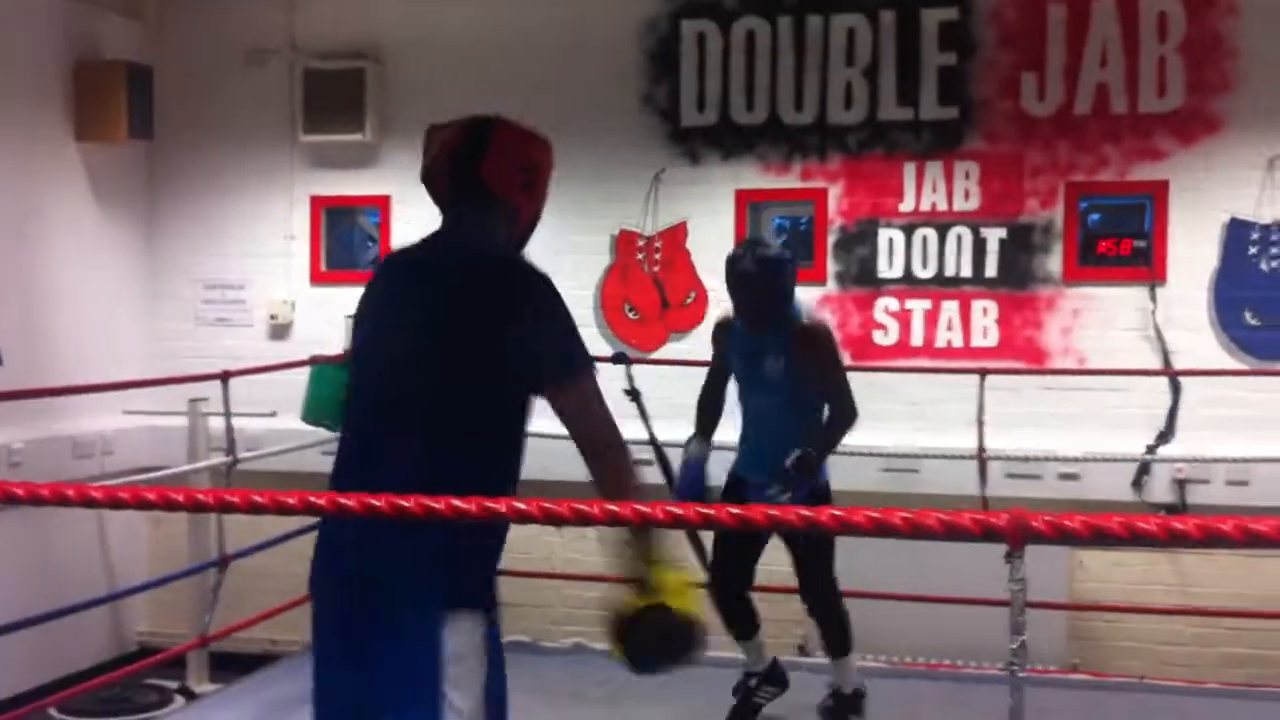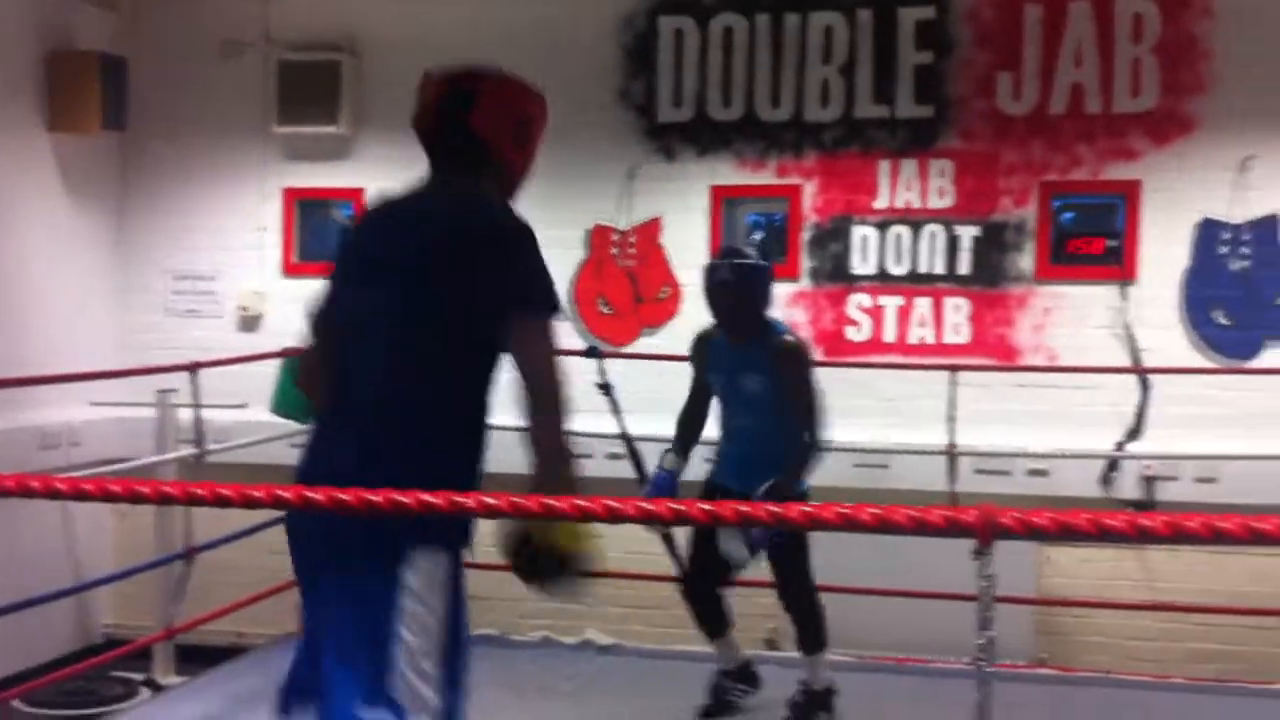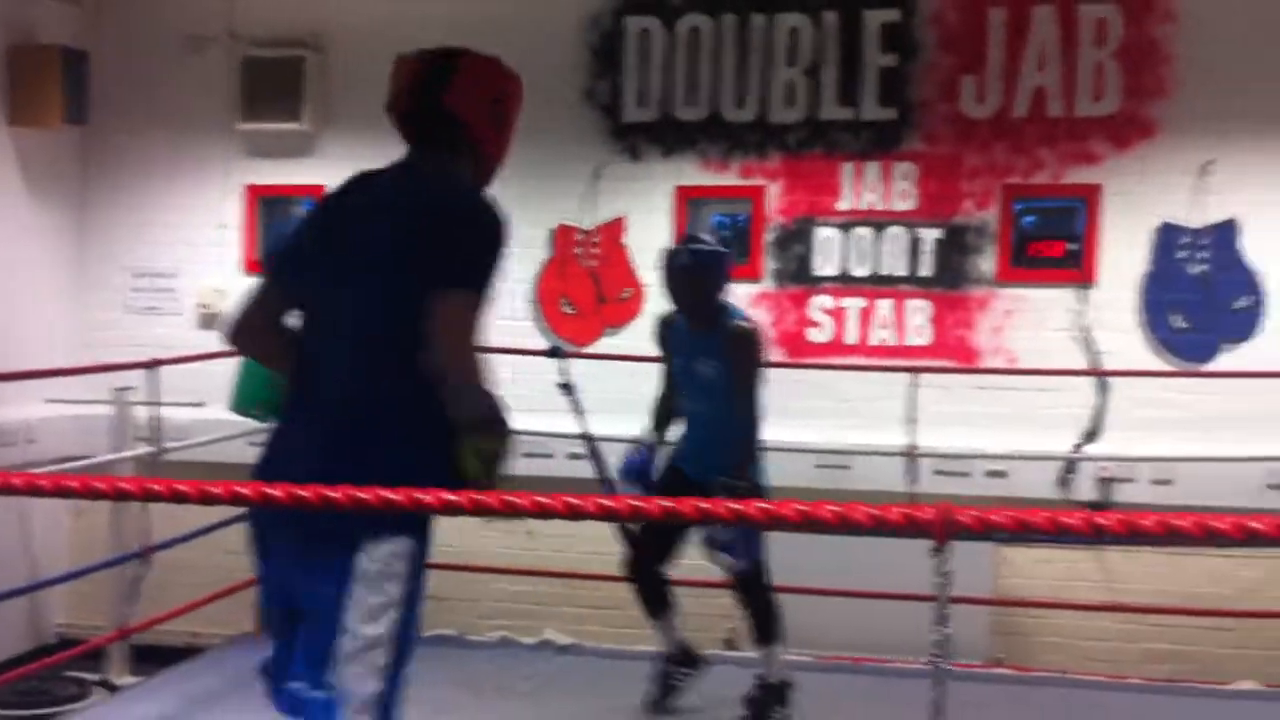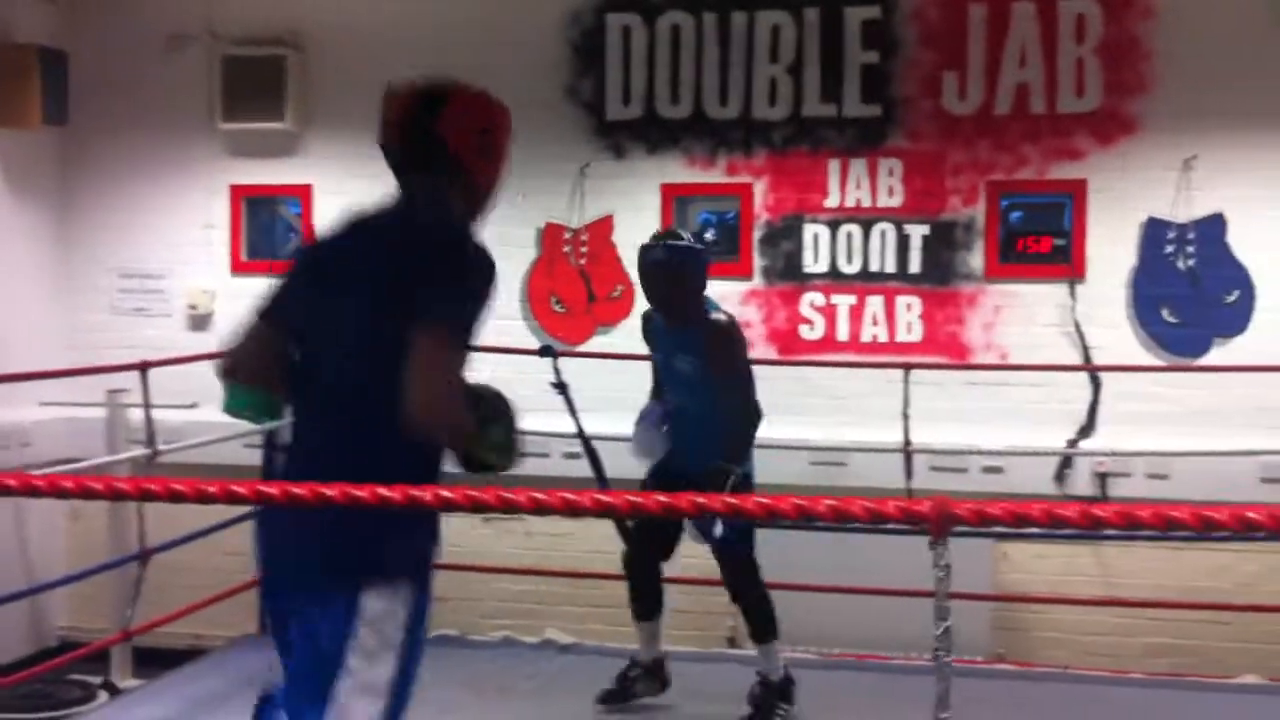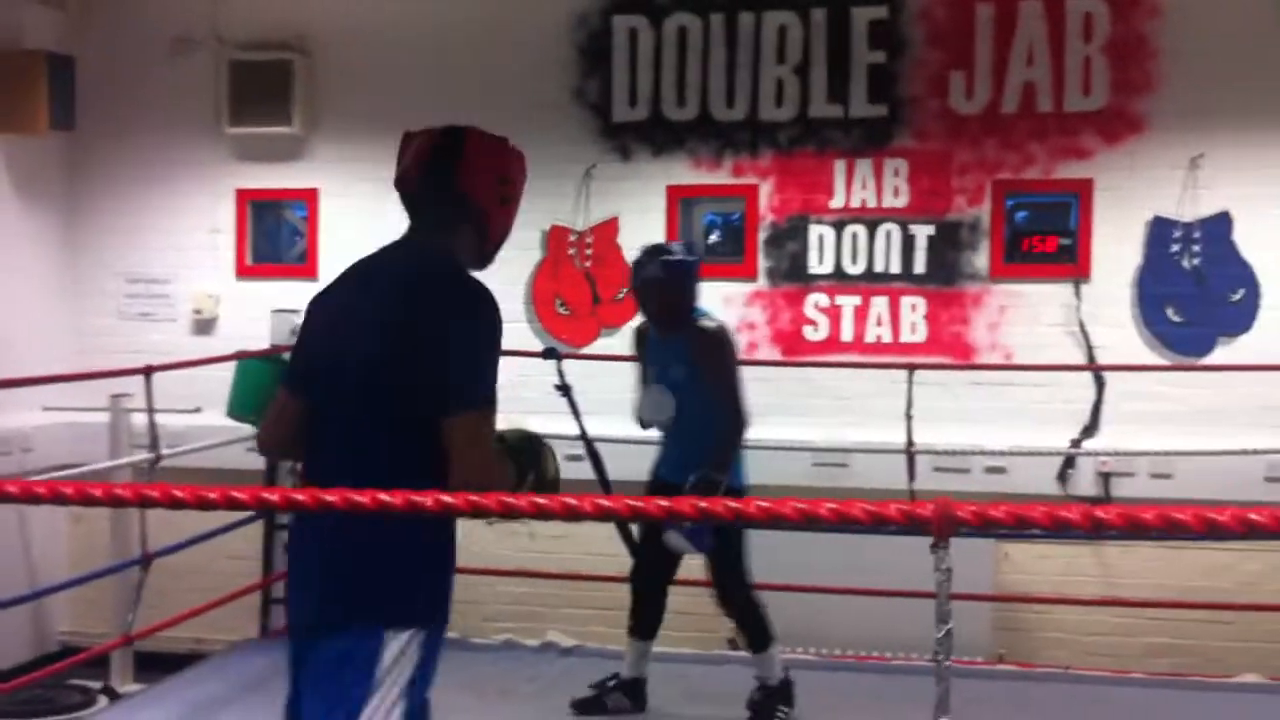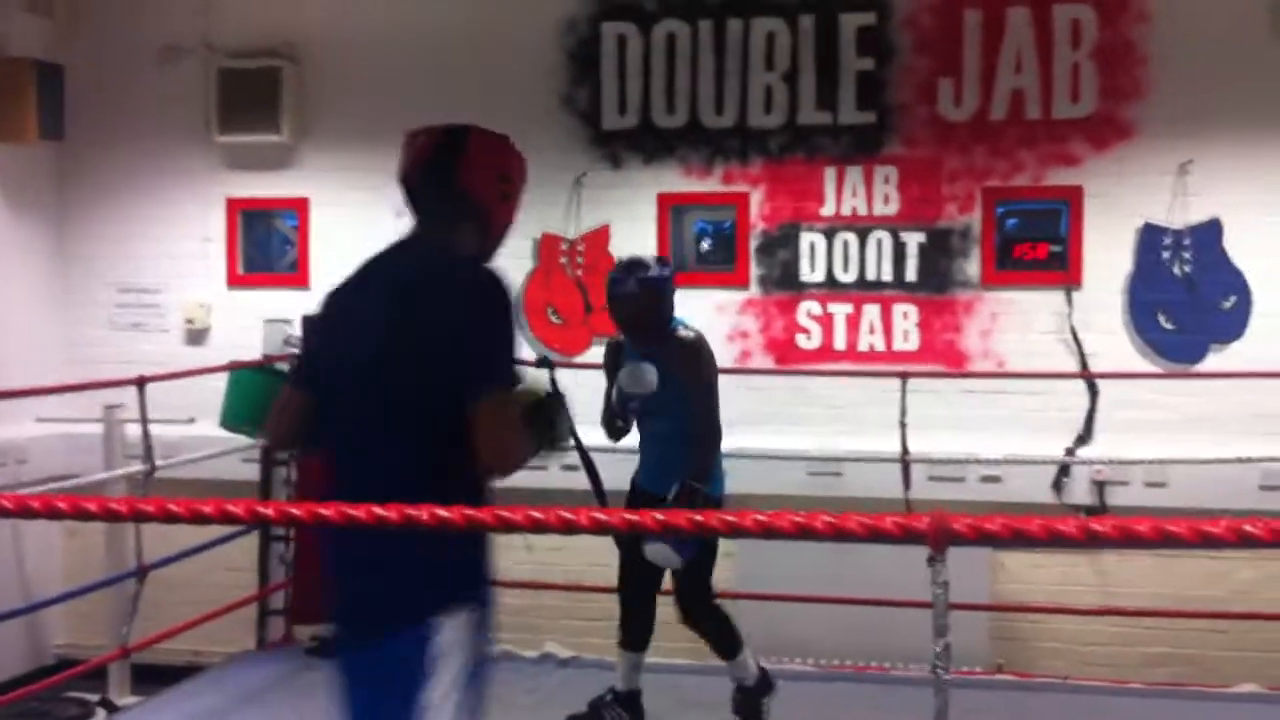
dt=0.1s
person 1, frame 1
left shoulder: (389, 282)
right shoulder: (519, 292)
right elbow: (598, 440)
right wrist: (645, 554)
left hip: (349, 552)
right hip: (438, 567)
person 1, frame 2
left shoulder: (375, 230)
right shoulder: (499, 239)
left elbow: (325, 367)
right elbow: (542, 383)
right wrist: (557, 492)
left hip: (328, 495)
right hip: (411, 513)
person 1, frame 3
left shoulder: (342, 206)
right shoulder: (462, 217)
left elbow: (250, 330)
right elbow: (446, 359)
right wrist: (480, 418)
left hip: (292, 483)
right hip: (373, 500)
person 1, frame 4
left shoulder: (338, 248)
right shoulder: (452, 257)
left elbow: (243, 366)
right elbow: (426, 403)
right wrist: (474, 428)
left hip: (298, 527)
right hip: (374, 542)
person 1, frame 5
left shoulder: (345, 294)
right shoulder: (460, 304)
left elbow: (277, 437)
right elbow: (472, 475)
right wrist: (521, 466)
left hip: (322, 563)
right hip: (394, 583)
person 1, frame 6
left shoulder: (354, 292)
right shoulder: (474, 293)
left elbow: (286, 428)
right elbow: (497, 452)
right wrist: (538, 426)
left hip: (357, 555)
right hip: (436, 564)
person 2, frame 1
left shoulder: (808, 333)
right shoulder: (727, 331)
left elbow: (844, 410)
right elbow: (714, 389)
left wrist: (803, 466)
right wrist: (697, 448)
left hip: (801, 480)
right hip: (749, 476)
left knee: (817, 590)
right knee: (725, 582)
right ankle: (762, 672)
person 2, frame 2
left shoulder: (785, 349)
right shoulder: (707, 344)
left elbow: (808, 433)
right elbow: (698, 405)
left wrist: (778, 493)
right wrist: (674, 460)
left hip: (777, 486)
right hip: (728, 481)
left knee: (794, 589)
right knee: (699, 582)
right ankle: (737, 670)
person 2, frame 3
left shoulder: (739, 334)
right shoulder: (670, 328)
left elbow: (747, 420)
left wrist: (738, 488)
right wrist: (649, 443)
left hip: (731, 474)
right hip: (686, 465)
left knee: (746, 578)
right knee: (641, 559)
right ankle: (676, 653)
person 2, frame 4
left shoulder: (718, 329)
right shoulder: (653, 323)
left elbow: (747, 410)
left wrist: (726, 478)
right wrist: (654, 410)
left hip: (723, 470)
right hip: (678, 461)
left knee: (740, 575)
right knee: (640, 559)
right ankle: (648, 664)
person 2, frame 5
left shoulder: (709, 337)
right shoulder: (645, 336)
left elbow: (732, 420)
left wrist: (708, 487)
right wrist: (648, 409)
left hip: (715, 478)
right hip: (671, 473)
left knee: (730, 587)
right knee: (647, 578)
person 2, frame 6
left shoulder: (686, 347)
right shoulder: (620, 352)
left elbow: (708, 432)
right elbow: (614, 430)
left wrist: (685, 499)
right wrist: (623, 398)
left hip: (695, 489)
right hip: (650, 483)
left knee: (693, 599)
right knee: (634, 590)
left ankle: (750, 680)
